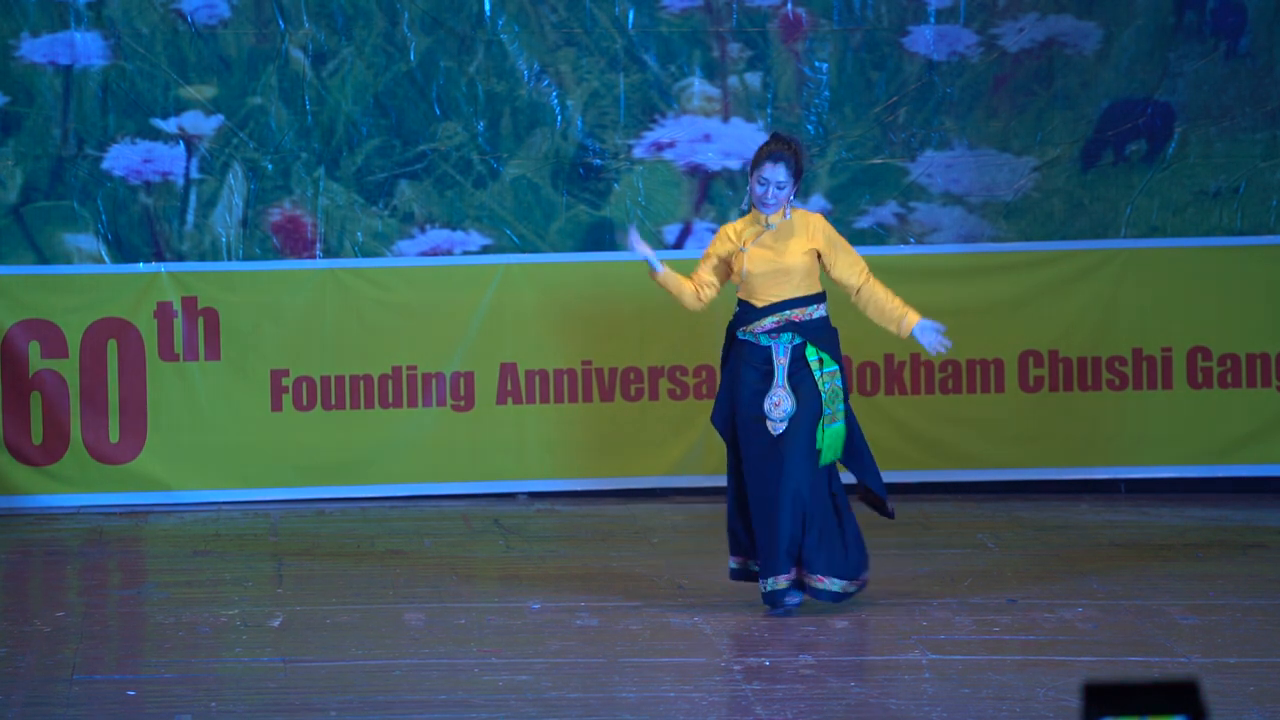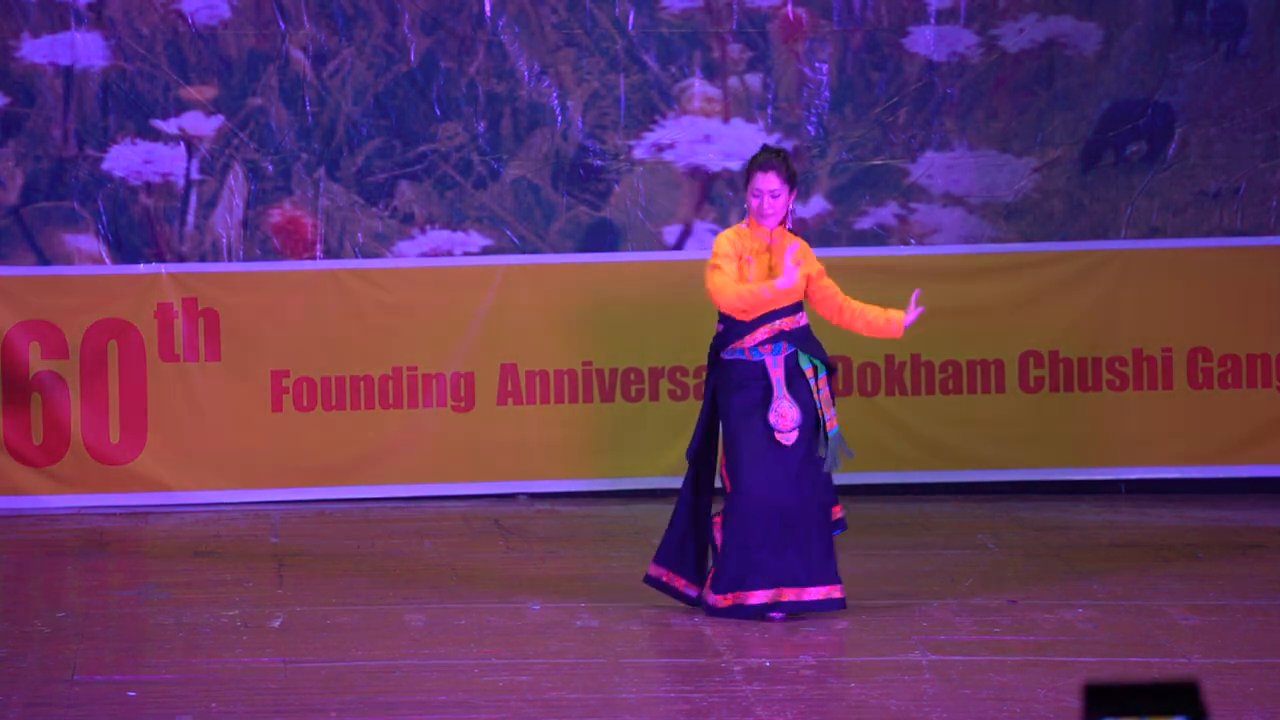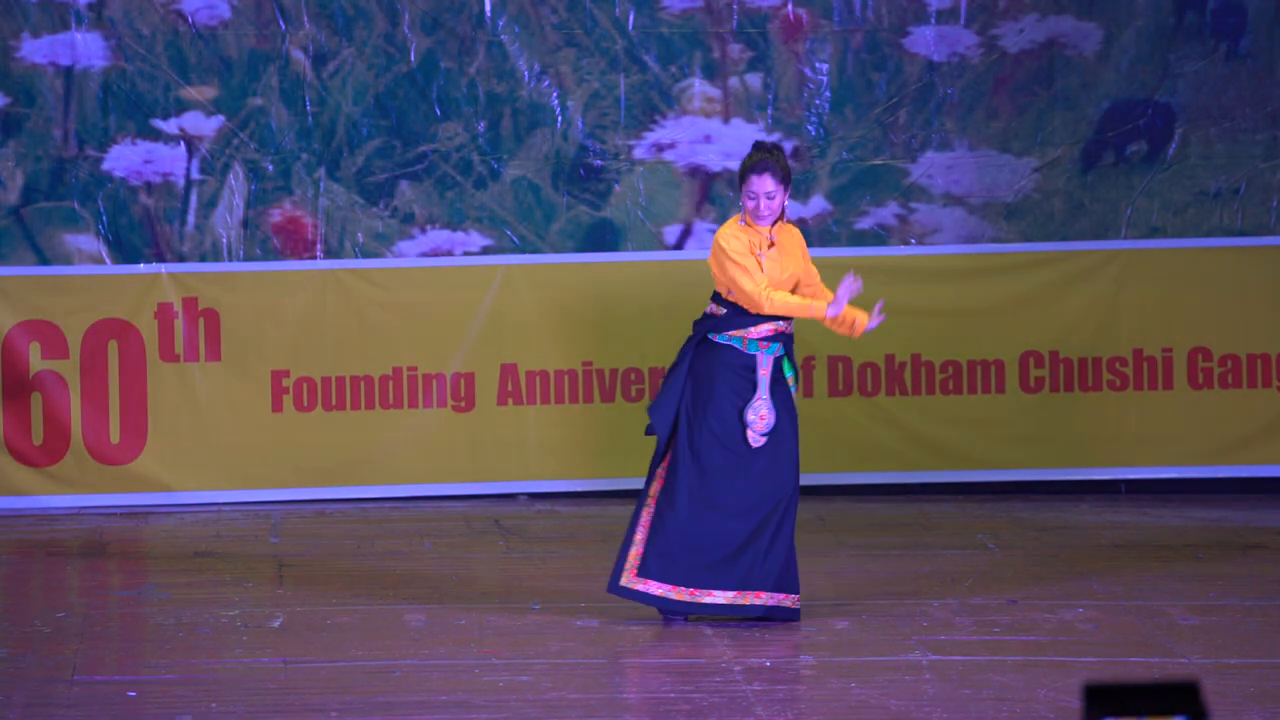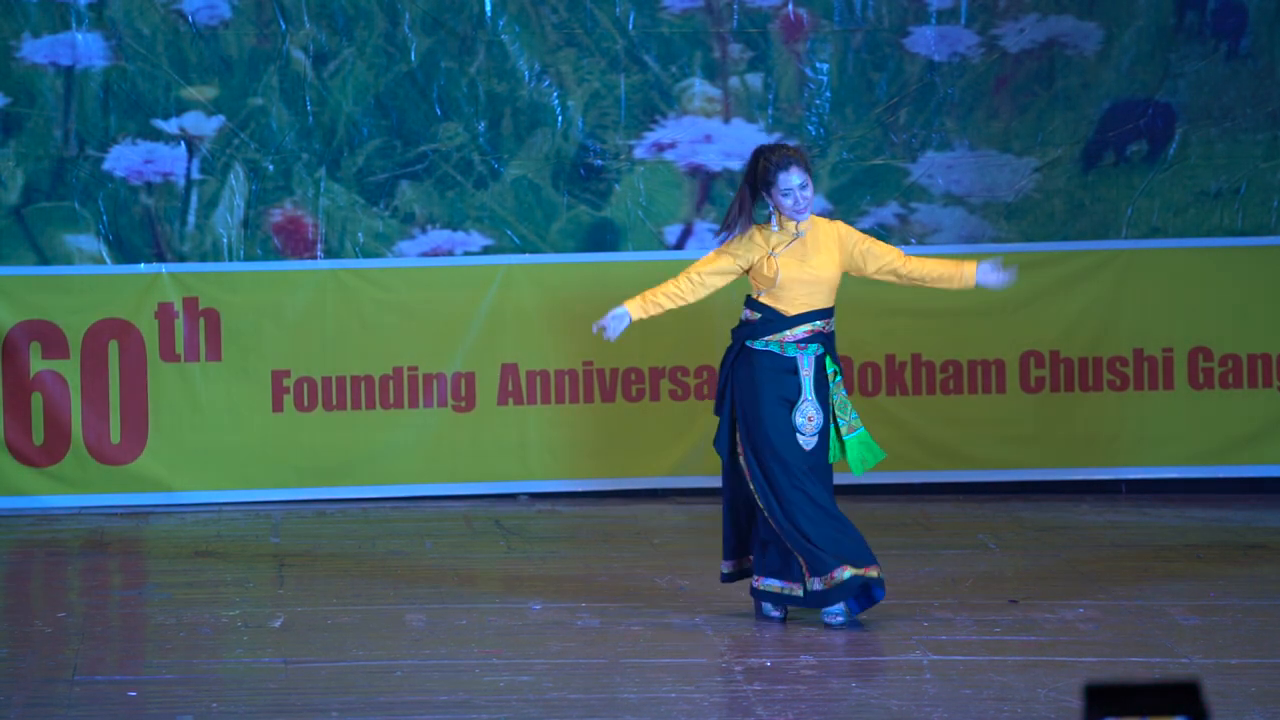
dt=0.5s
person 1, frame 1
left shoulder: (814, 227)
right shoulder: (731, 235)
left elbow: (859, 282)
right elbow: (697, 294)
left wrist: (910, 323)
right wrist: (653, 262)
left hip: (807, 358)
right hip: (752, 360)
left knee: (801, 465)
right knee: (760, 467)
left ankle: (811, 570)
right ankle: (776, 574)
person 1, frame 2
left shoulder: (797, 248)
right shoulder: (728, 243)
left elbow: (834, 306)
right elbow: (724, 297)
left wrist: (896, 320)
right wrist: (777, 285)
left hip: (794, 369)
right hip: (741, 373)
left knee: (792, 478)
right knee: (754, 479)
left ankle: (781, 587)
right ankle: (737, 587)
person 1, frame 3
left shoulder: (792, 238)
right shoulder: (729, 239)
left elbow: (814, 294)
right elbow: (760, 297)
left wrist: (857, 320)
right wrist: (827, 309)
left hip: (770, 369)
right hip: (721, 363)
left knee: (772, 477)
right knee: (700, 472)
left ankle: (756, 588)
right ankle: (671, 586)
person 1, frame 4
left shoulder: (837, 236)
right shoulder: (751, 242)
left elbow: (901, 267)
right elbow: (693, 282)
left wrist: (972, 274)
right wrist: (631, 311)
left hip: (813, 370)
right hip: (764, 369)
left knee: (804, 478)
right knee: (783, 480)
left ankle: (774, 585)
right ankle: (832, 584)
